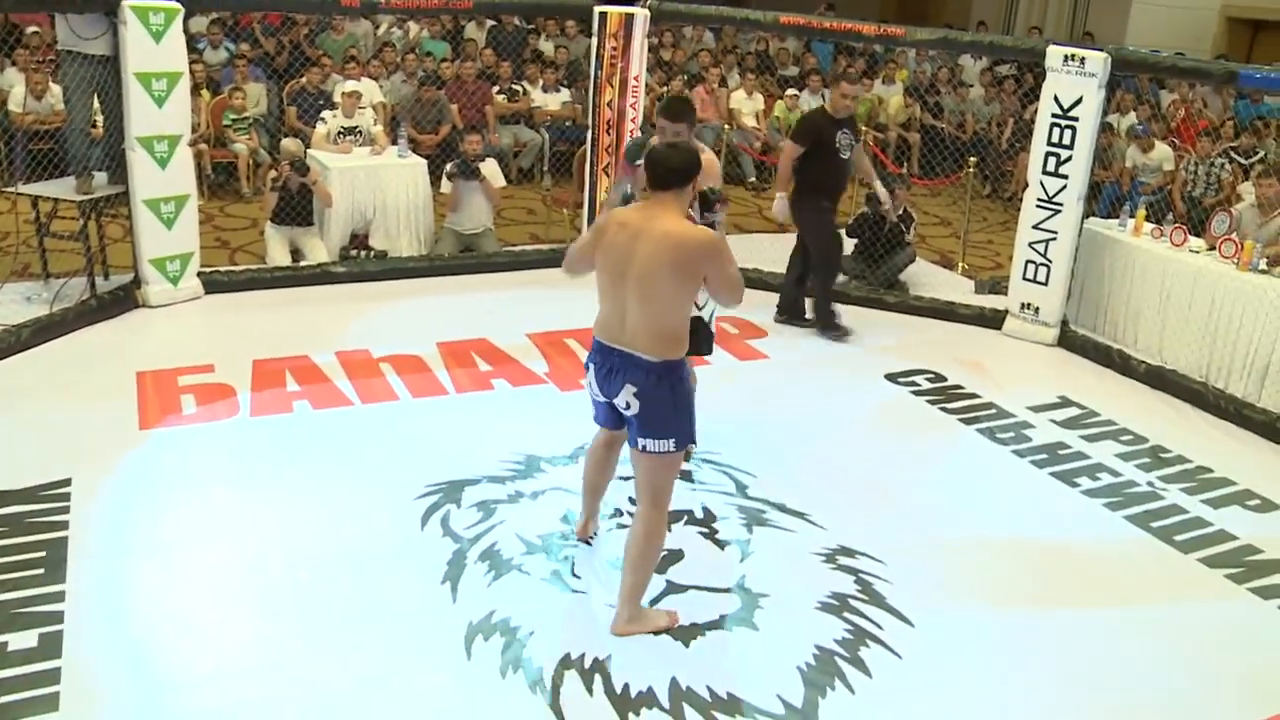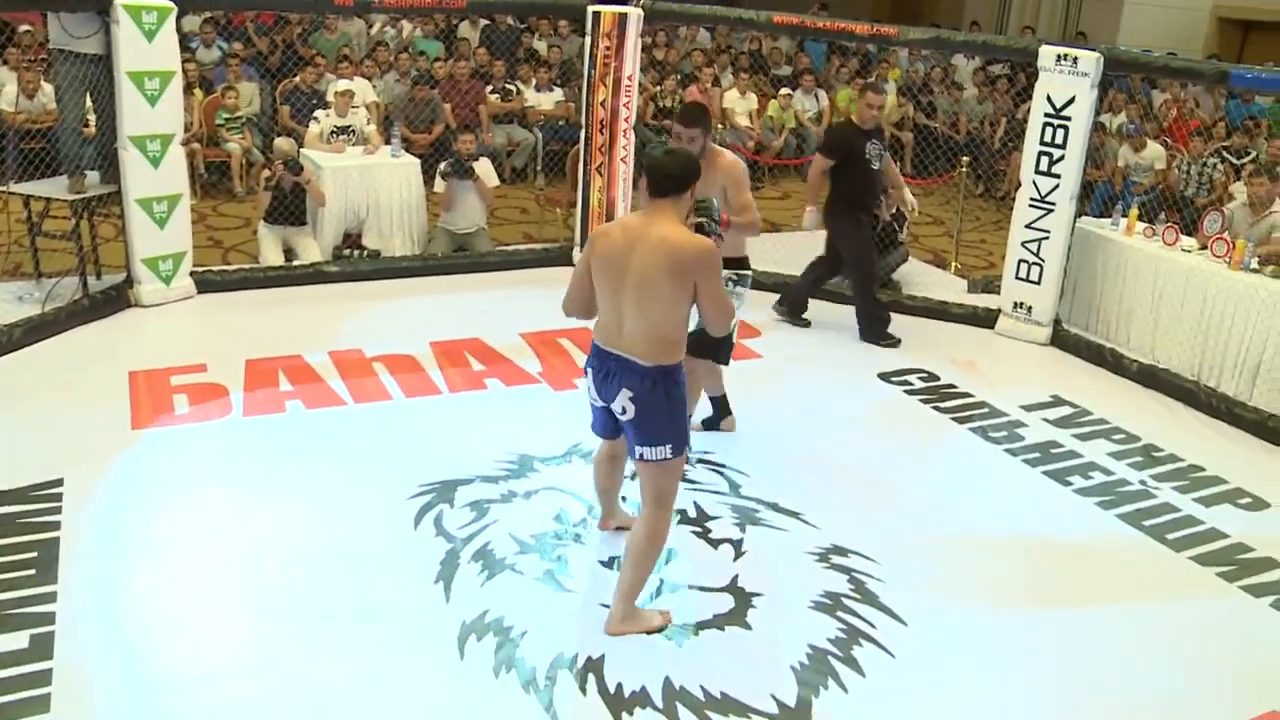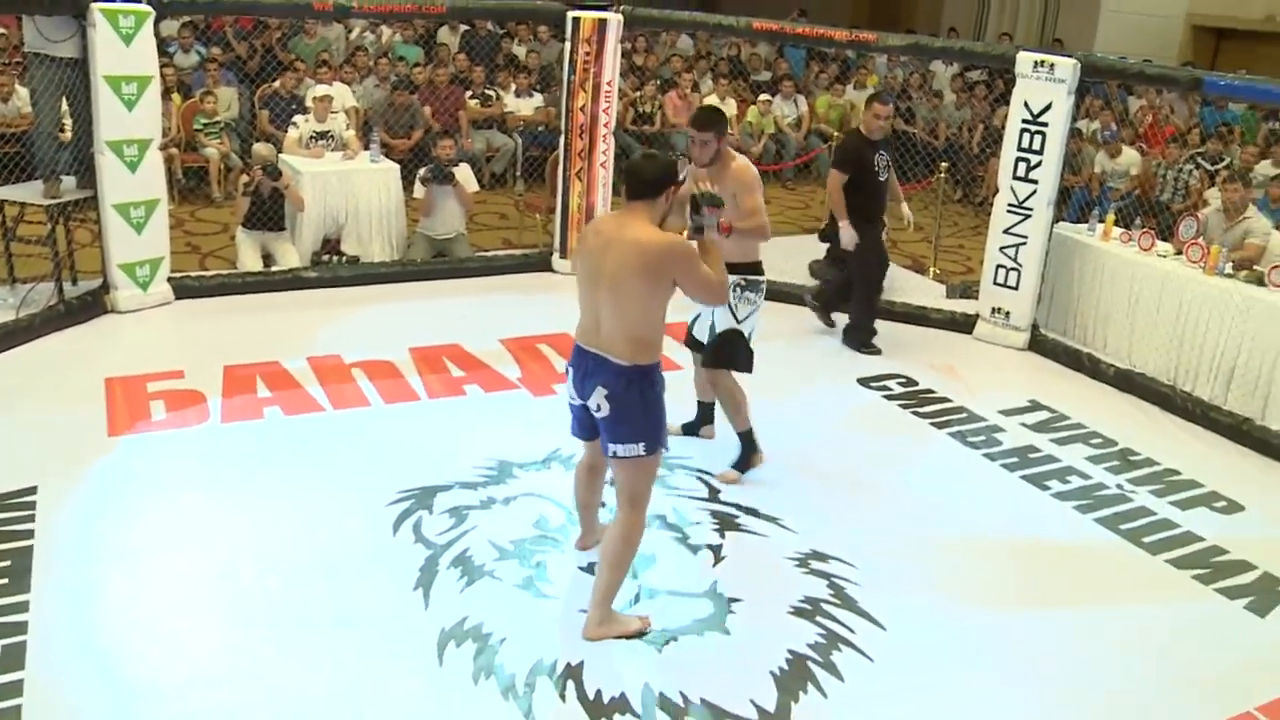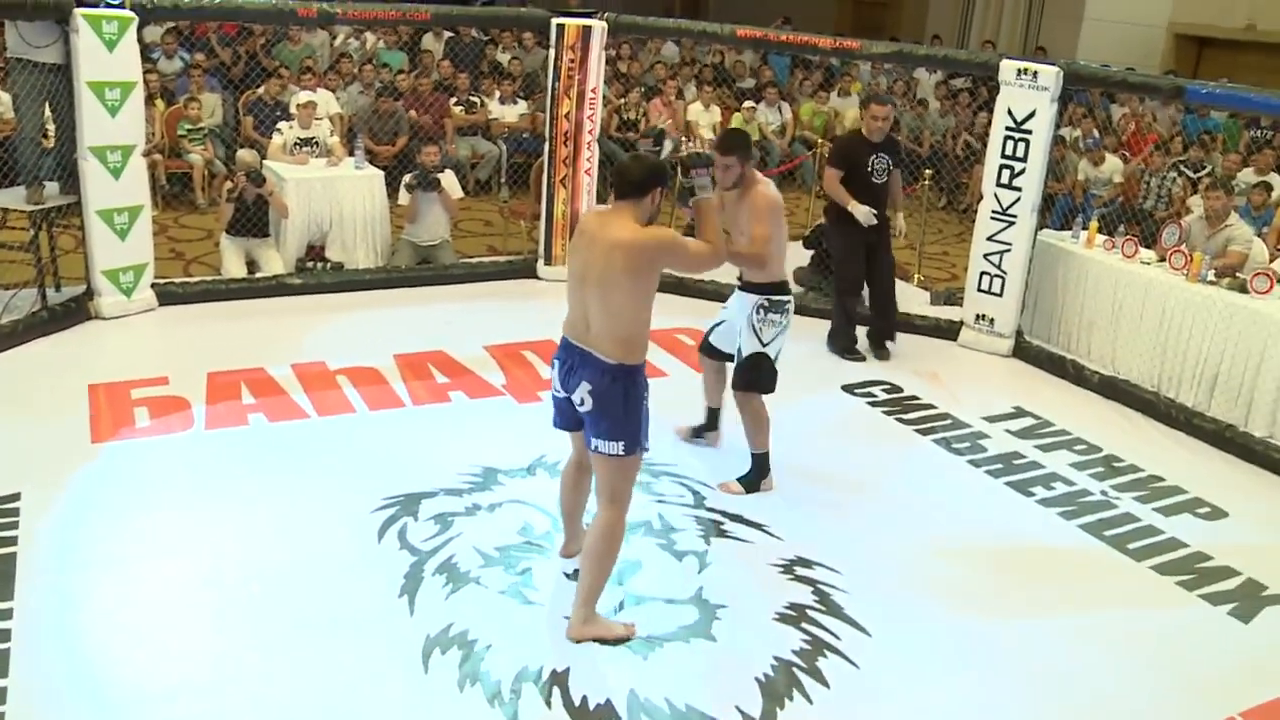
dt=0.2s
person 1, frame 1
left shoulder: (610, 224)
right shoulder: (700, 242)
left elbow: (573, 265)
right elbow: (732, 296)
left hip: (604, 359)
right hip: (658, 376)
left knee: (608, 436)
right knee: (654, 500)
left ankle: (587, 519)
right ankle: (629, 613)
person 1, frame 2
left shoulder: (604, 236)
right shoulder: (695, 251)
left elbow: (573, 306)
right elbow: (720, 324)
left hip: (603, 364)
right hip: (654, 380)
left knee: (613, 448)
right knee: (658, 502)
left ankle: (609, 516)
right ankle: (623, 613)
person 1, frame 3
left shoulder: (593, 231)
right shoulder: (667, 248)
right elbow: (715, 293)
left hip: (584, 364)
right hip: (630, 380)
left knee: (594, 457)
right knee: (632, 501)
left ankle: (588, 533)
right ankle: (600, 617)
person 1, frame 4
left shoulder: (592, 219)
right shoulder: (652, 243)
right elbow: (713, 255)
left wrist: (644, 170)
right wrist: (702, 192)
left hip: (572, 358)
right hip: (617, 378)
left knee: (583, 455)
right knee: (613, 498)
left ankle: (573, 541)
right ankle: (587, 615)
person 2, frame 1
left shoulder: (703, 162)
right shoulder: (653, 148)
left elbow: (718, 226)
right elbow: (620, 199)
left wrist: (711, 214)
right wrist: (630, 165)
left knee: (681, 352)
person 2, frame 2
left shoulder: (729, 167)
left elbow: (753, 223)
left wrist: (722, 223)
left hip: (728, 273)
left knee: (697, 356)
right knee: (699, 352)
right ankle: (722, 415)
person 2, frame 3
left shoulder: (741, 172)
right shoulder: (701, 167)
left elbow: (761, 229)
left wrist: (721, 226)
left hip: (742, 281)
left knee: (718, 367)
right knee: (701, 351)
left ankle: (750, 450)
right ankle: (702, 421)
person 2, frame 4
left shoulder: (764, 197)
right shoulder: (731, 187)
left elbow: (760, 258)
left hip: (768, 301)
right hip: (744, 294)
left knee: (746, 387)
right knee: (712, 354)
left ankle: (760, 472)
right ankle: (710, 427)
person 3, frame 1
left shoulder: (849, 122)
right shoulder: (813, 121)
left elbow: (857, 154)
right elbow: (787, 156)
left wrist: (877, 185)
right wrist: (782, 195)
left hip: (826, 202)
right hip: (809, 201)
left knee: (806, 256)
right knee: (828, 258)
left ankle: (788, 310)
right ankle: (825, 319)
person 3, frame 2
left shoulder: (878, 132)
right shoulder: (841, 134)
left elbow: (886, 163)
right elbow: (817, 169)
left wrist: (903, 191)
right wrist: (812, 208)
left hip: (864, 212)
right hip: (845, 213)
left knee: (831, 262)
right knee: (866, 271)
left ankle: (789, 304)
right ankle: (874, 328)
person 3, frame 3
left shoulder: (884, 142)
right shoulder: (850, 145)
right elbow: (834, 187)
left wrist: (902, 204)
right wrist: (844, 225)
left hip: (872, 221)
right hip: (853, 224)
left knee: (870, 273)
right knee: (869, 280)
left ankle: (822, 298)
right ankle: (858, 335)
person 3, frame 4
left shoulder: (892, 146)
right shoulder: (847, 144)
right elbow: (830, 181)
left wrist: (899, 214)
right wrist: (854, 206)
left hip: (877, 225)
right hip: (845, 225)
left knee: (884, 283)
right knee: (848, 284)
left ankle: (879, 337)
right ankle: (842, 340)
